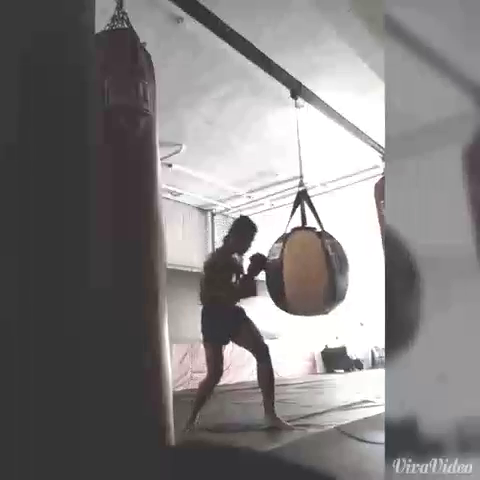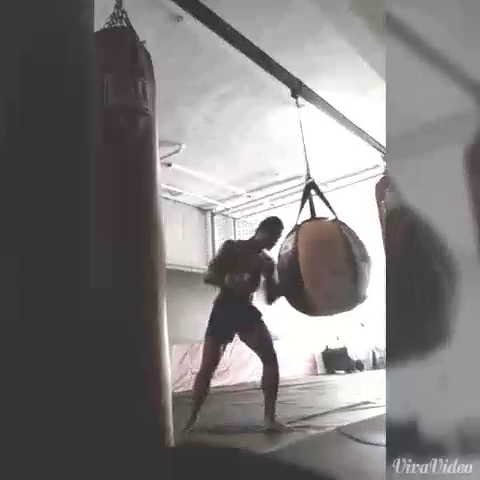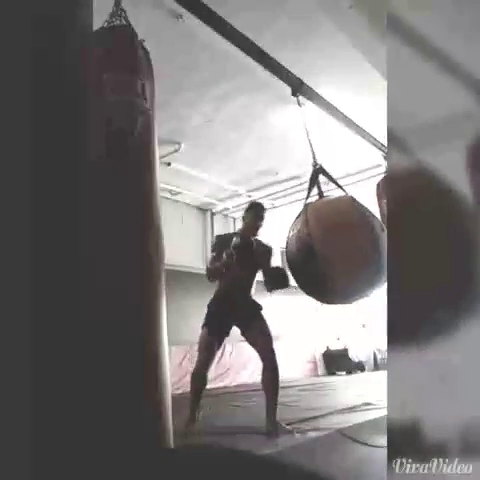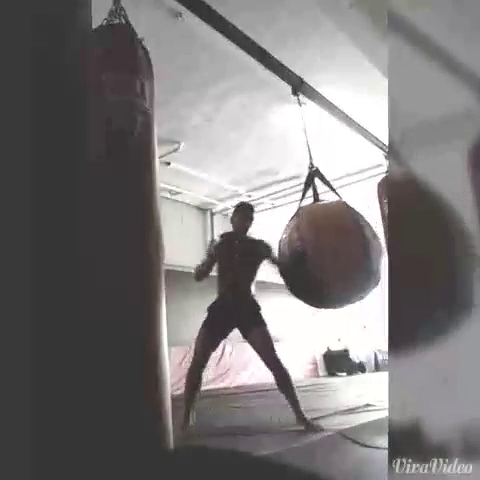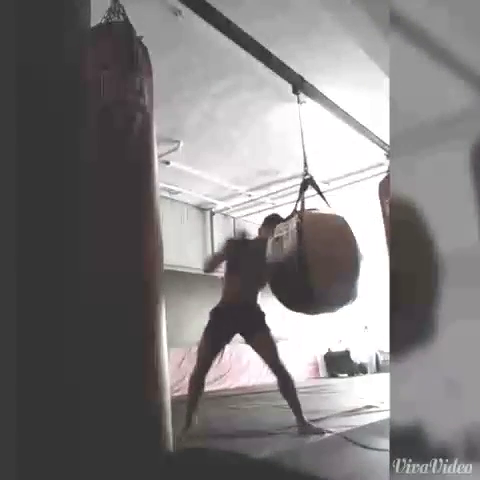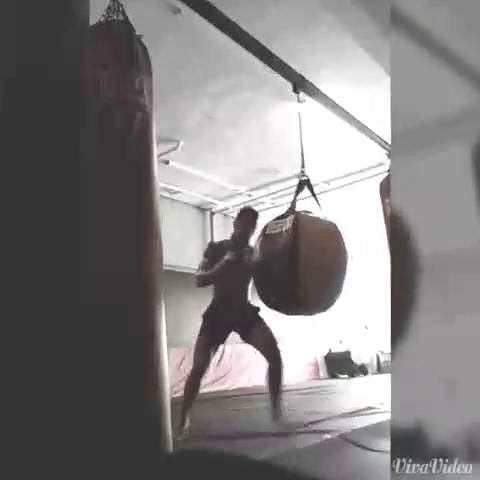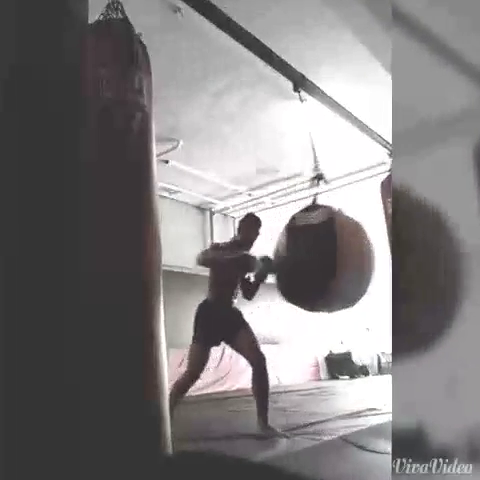
dt=0.4s
person 1, frame 1
left shoulder: (236, 257)
right shoulder: (215, 261)
right elbow: (205, 298)
left wrist: (253, 272)
right wrist: (236, 292)
left hip: (232, 313)
right hip: (213, 316)
left knee: (263, 352)
right knee: (214, 374)
left ankle: (270, 415)
right ankle: (193, 417)
person 1, frame 2
left shoulder: (268, 263)
right shoulder: (231, 248)
left elbow: (270, 298)
right elbow: (209, 276)
left wrist: (282, 289)
right wrist: (233, 281)
left hip: (247, 310)
right hip: (224, 310)
left knee: (270, 358)
right knee: (207, 368)
left ankle: (270, 418)
right ankle: (193, 417)
person 1, frame 3
left shoulder: (264, 250)
right shoulder: (223, 241)
right elbow: (211, 275)
right wrist: (229, 257)
left hip: (246, 304)
right hip: (221, 303)
left knee: (270, 358)
right knee: (203, 363)
left ankle: (271, 419)
right ankle: (192, 416)
person 1, frame 4
left shoulder: (259, 246)
right shoulder: (218, 244)
right elbow: (198, 276)
right wrist: (212, 254)
left hip: (247, 307)
right hip: (222, 307)
left knee: (272, 361)
right knee: (197, 363)
left ankle: (300, 415)
right ankle: (186, 418)
person 1, frame 5
left shoulder: (269, 257)
right shoulder: (238, 247)
right elbow: (208, 267)
right wrist: (226, 250)
left hip: (250, 313)
right hip: (225, 313)
left knee: (277, 367)
right knee: (200, 369)
left ankle: (301, 420)
right ankle: (188, 421)
person 1, frame 6
left shoulder: (254, 254)
right shoulder: (216, 249)
right elbow: (200, 279)
right wrist: (222, 266)
left hip: (244, 310)
right hip: (218, 310)
left knee: (274, 355)
right knee: (198, 368)
left ankle: (276, 413)
right ankle: (182, 421)
person 1, frame 7
left shoulder: (242, 257)
right shoulder: (222, 249)
left elbow: (248, 295)
right elbow: (201, 259)
left wrist: (260, 275)
right wrist: (235, 259)
left hip: (230, 314)
right hip: (210, 313)
left knee: (259, 361)
right knee: (193, 373)
left ankle: (263, 423)
